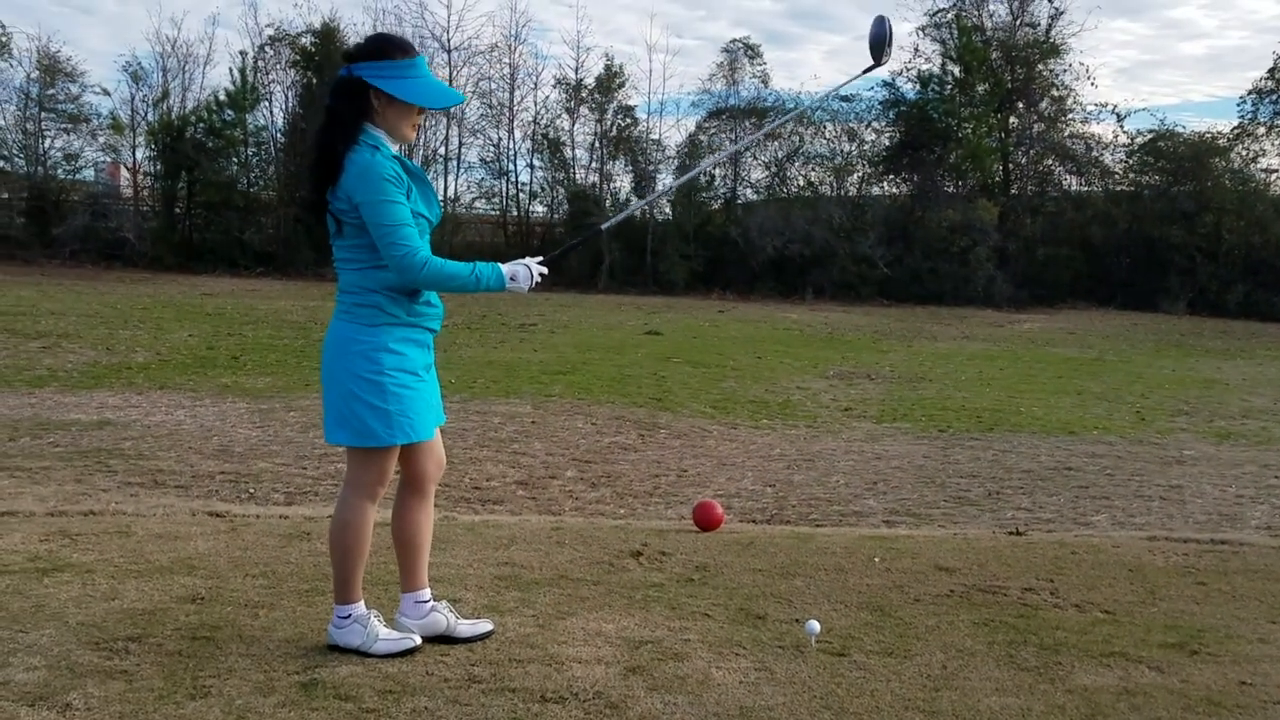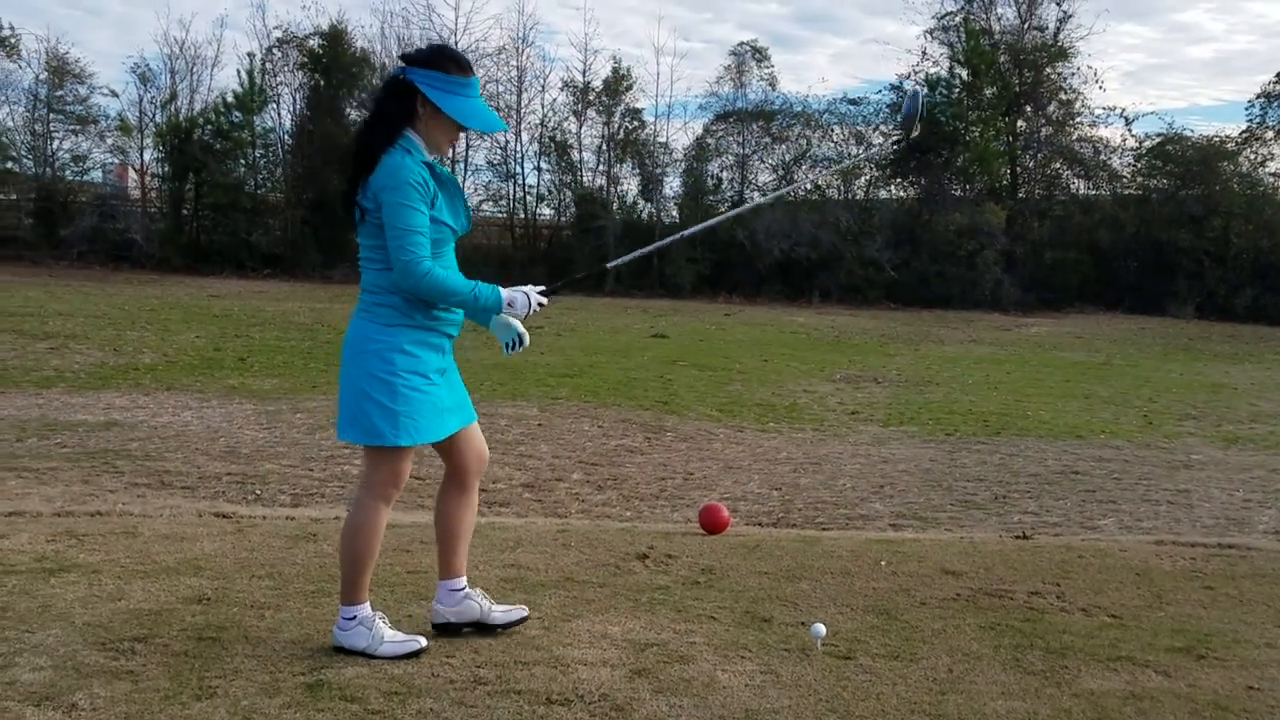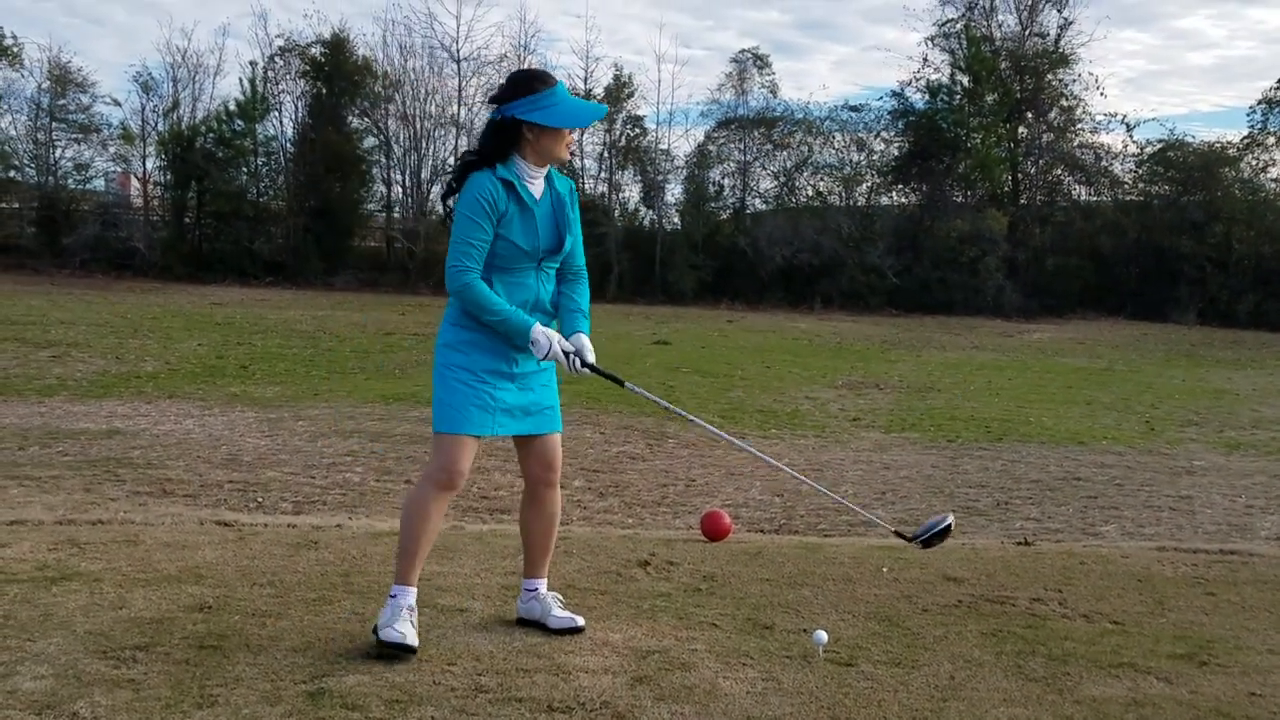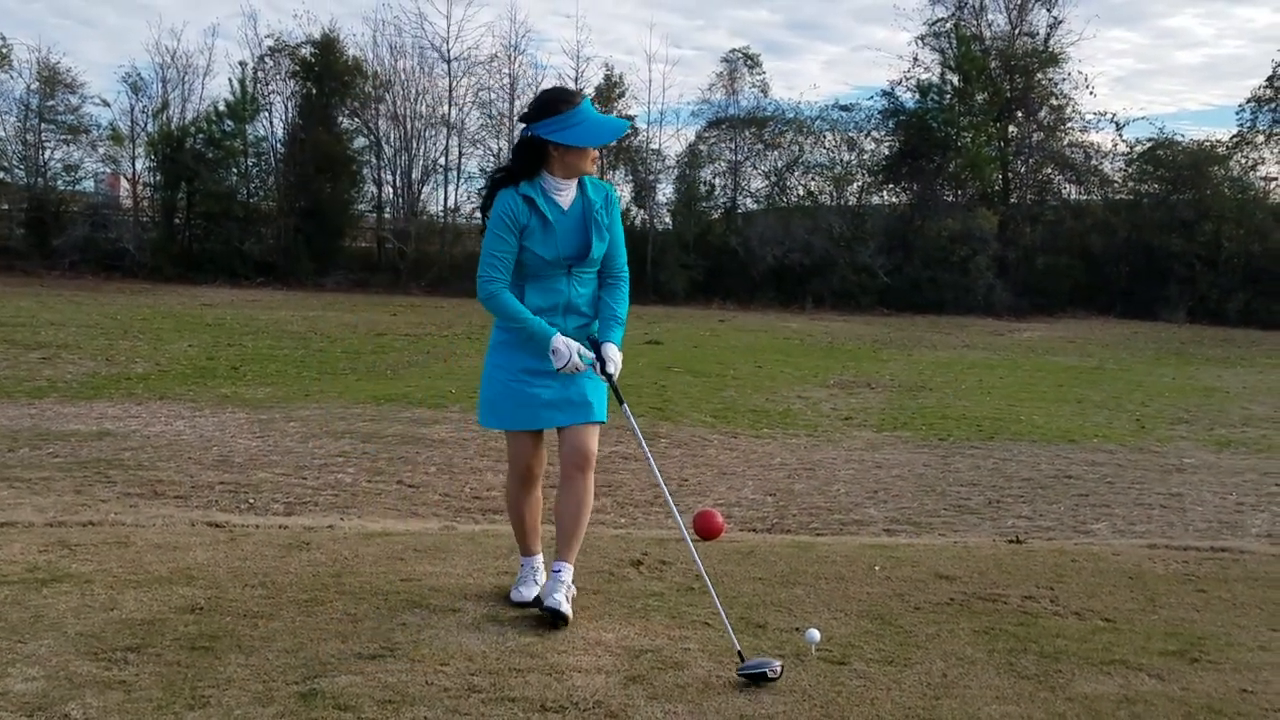
dt=0.5s
person 1, frame 1
left shoulder: (379, 161)
right shoulder: (370, 166)
right elbow: (410, 264)
right wrist: (500, 276)
left hip: (403, 343)
right hip: (378, 345)
left knee: (425, 473)
right knee: (368, 483)
left ankle: (418, 608)
right ankle: (348, 619)
person 1, frame 2
left shoulder: (424, 169)
right shoulder: (401, 171)
right elbow: (414, 273)
left wrist: (493, 314)
right wrist: (497, 300)
left hip: (428, 348)
right hip: (396, 348)
left knee: (470, 464)
right knee: (384, 483)
left ankle: (454, 598)
right ankle: (354, 619)
person 1, frame 3
left shoulder: (562, 192)
right shoulder: (485, 188)
left elbow: (572, 273)
right elbow: (462, 280)
left wrist: (576, 330)
right wrist: (530, 328)
left hip: (530, 358)
right hip: (475, 351)
left knee: (545, 473)
right knee: (446, 474)
left ankle: (535, 594)
right ankle: (400, 602)
person 1, frame 4
left shoulder: (602, 199)
right shoulder: (512, 203)
left elbow: (616, 277)
right elbow: (491, 287)
left wrist: (611, 340)
right wrist: (549, 339)
left hip: (581, 350)
right hip: (522, 351)
left knee: (581, 459)
right knee: (525, 467)
left ankle: (558, 581)
right ankle: (530, 566)
